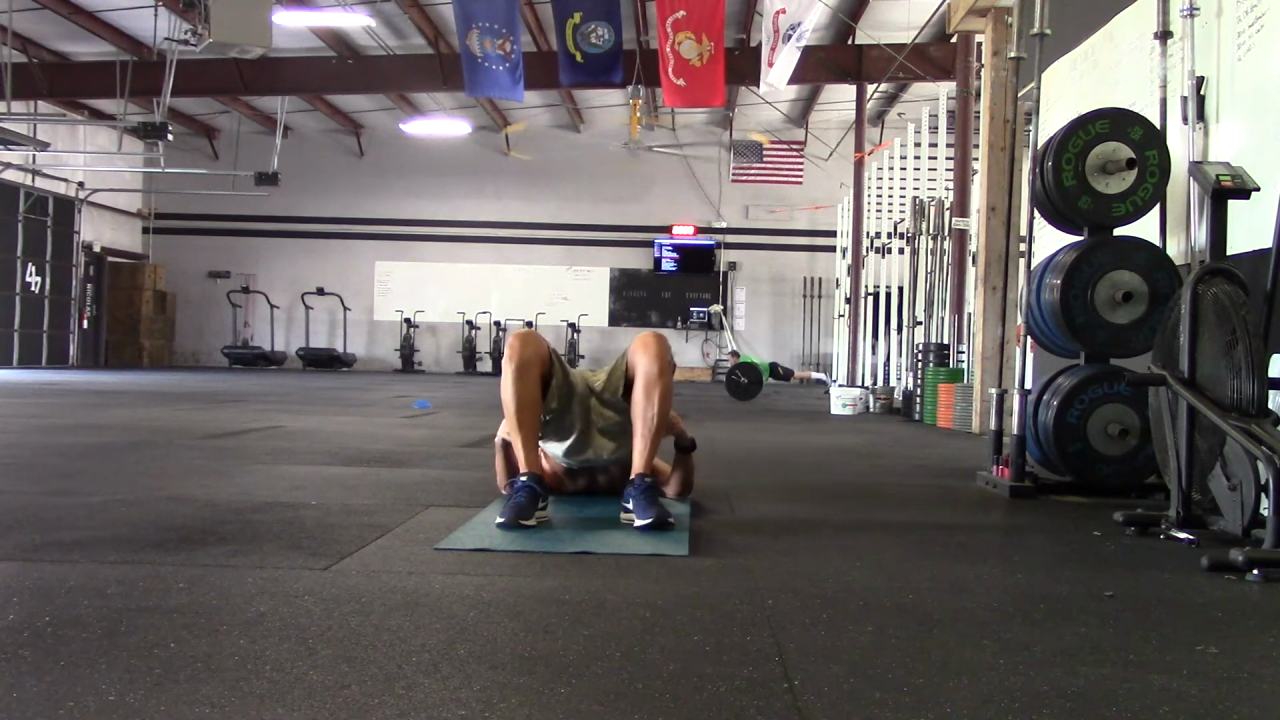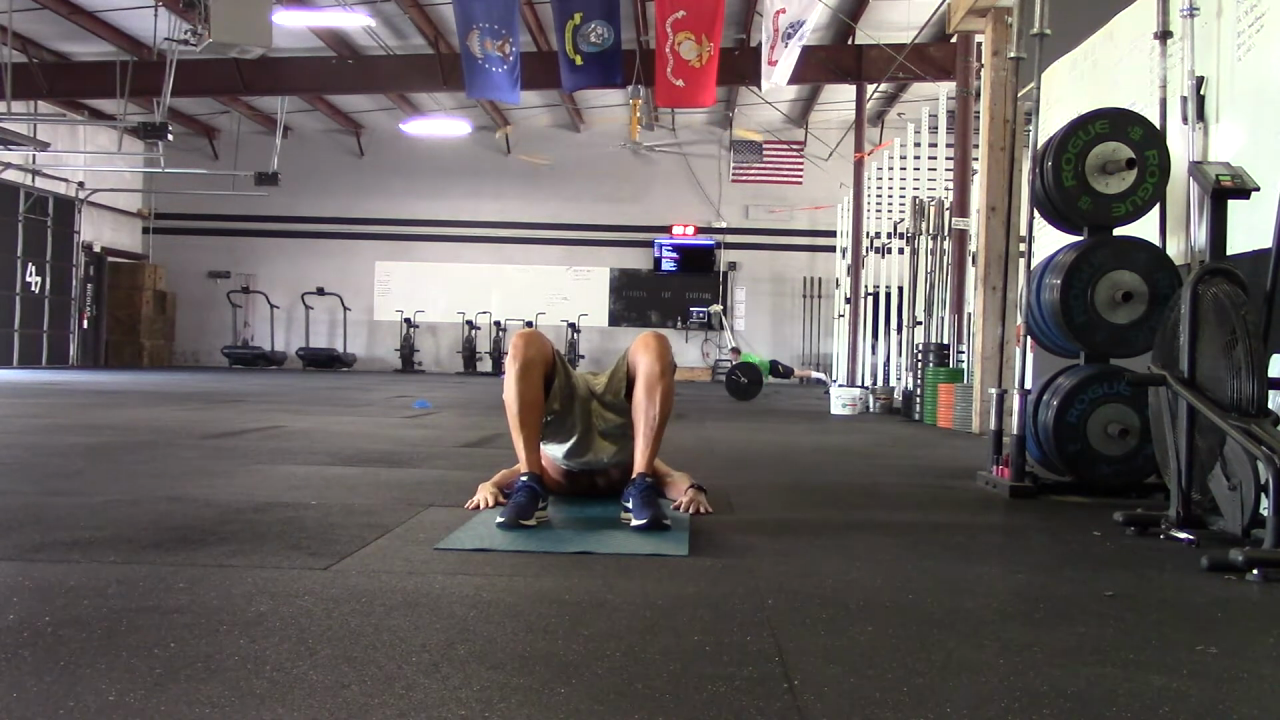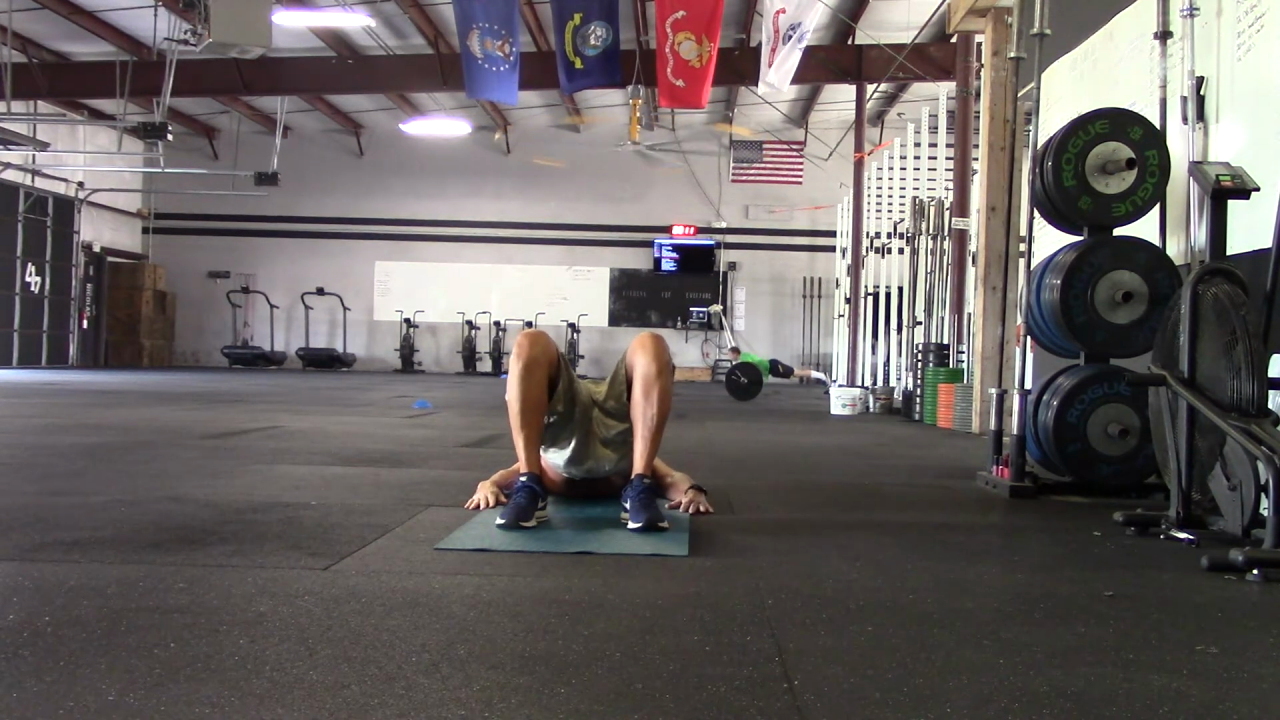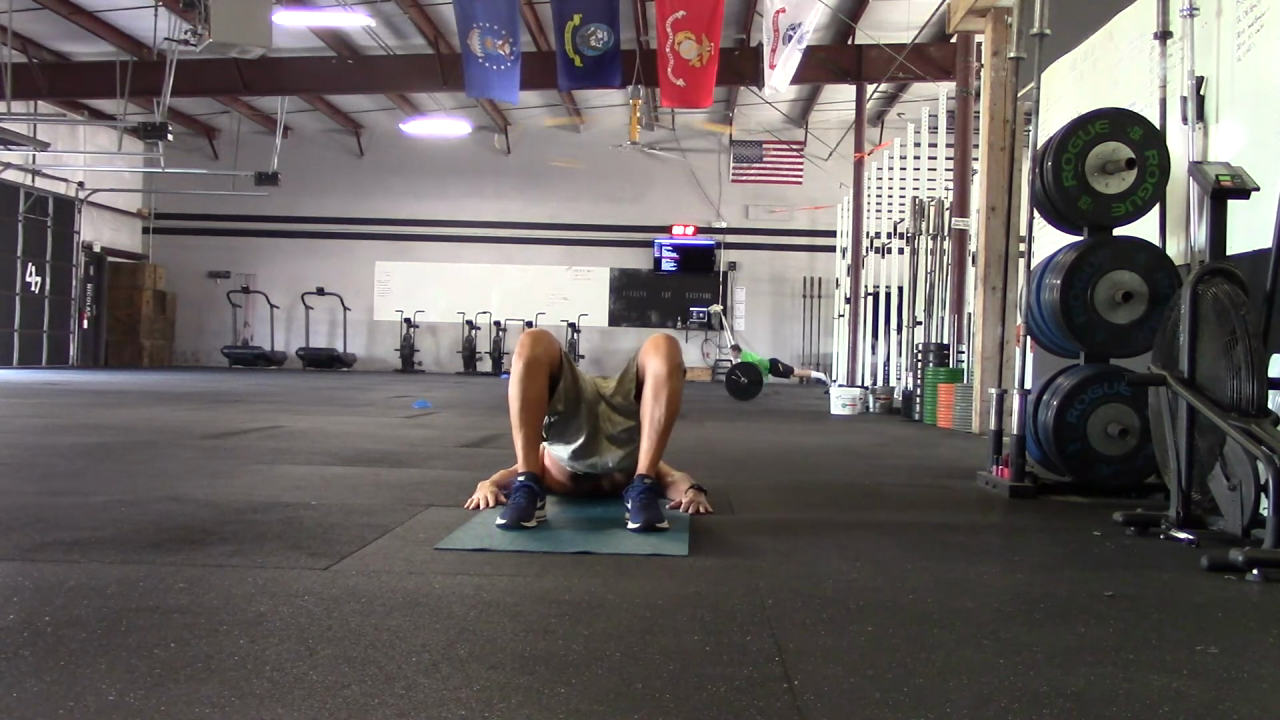
dt=1s
person 1, frame 1
left shoulder: (639, 456)
left elbow: (678, 489)
right elbow: (508, 485)
left wrist: (683, 441)
right wrist: (503, 438)
left ankle: (639, 488)
right ankle: (530, 486)
person 1, frame 2
left shoulder: (640, 455)
left elbow: (669, 476)
right elbow: (518, 470)
left wrist: (692, 489)
right wrist: (490, 484)
left hip: (619, 470)
right hip: (561, 466)
left knee: (652, 344)
right knee: (526, 343)
left ankle: (640, 487)
right ankle: (530, 488)
person 1, frame 3
left shoulder: (639, 452)
left elbow: (671, 477)
right elbow: (516, 470)
left wrist: (690, 489)
right wrist: (489, 483)
right hip: (563, 456)
left knee: (650, 345)
right knee: (530, 343)
left ankle: (639, 489)
right ankle: (528, 488)
person 1, frame 4
left shoulder: (646, 456)
right shoulder: (549, 453)
left elbow: (671, 476)
right elbow: (514, 471)
left wrist: (691, 490)
right wrist: (489, 483)
left knee: (662, 346)
right knee: (534, 342)
left ankle: (642, 489)
right ankle: (526, 488)
